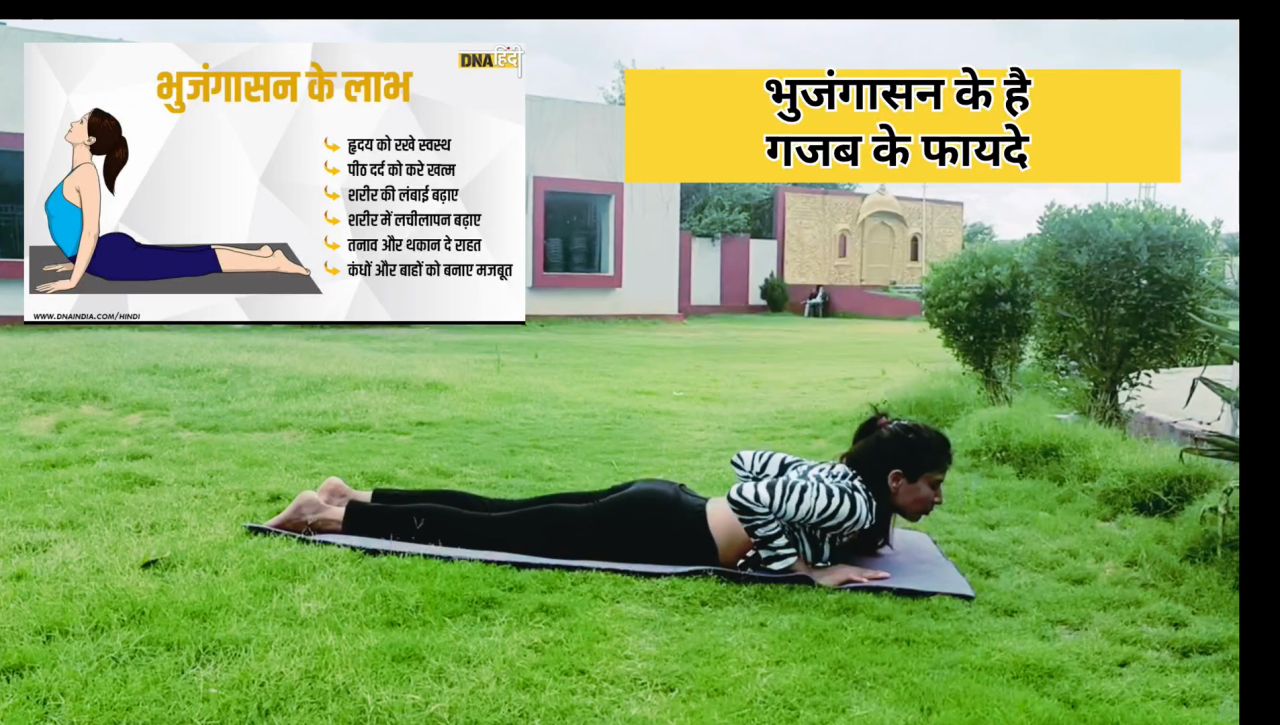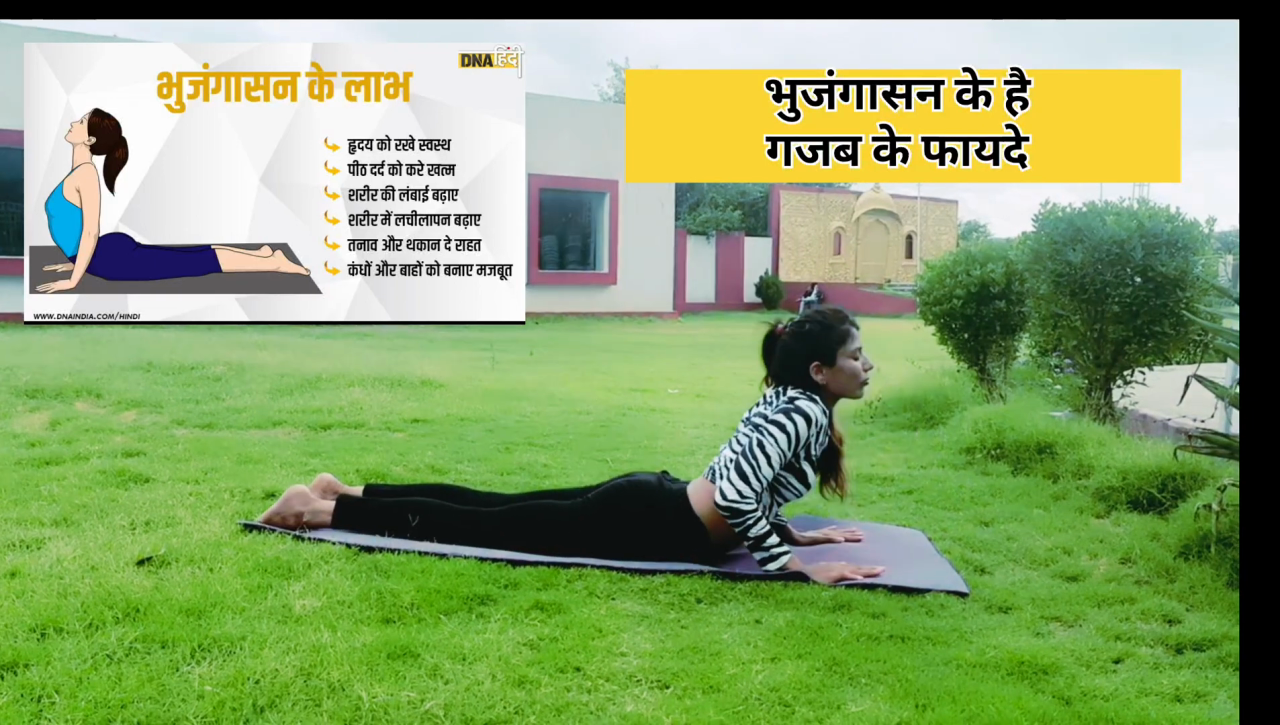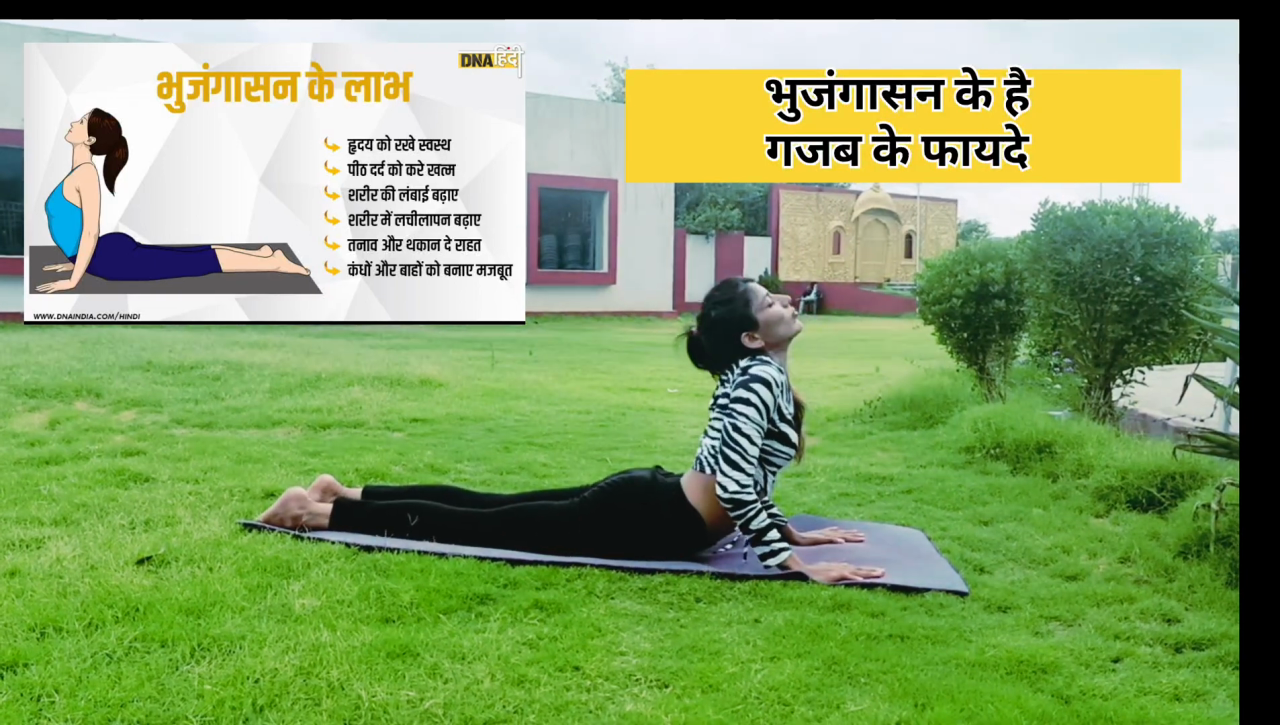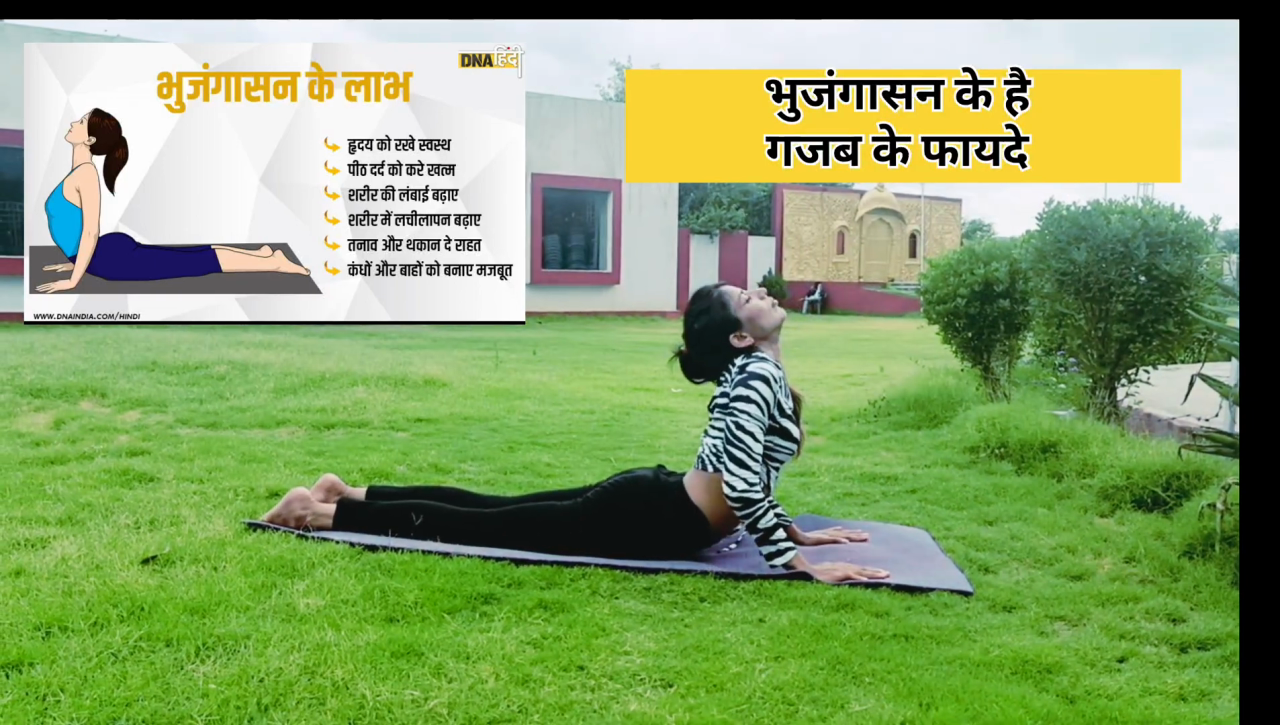
dt=0.5s
person 1, frame 1
left shoulder: (842, 478)
right shoulder: (856, 504)
left elbow: (748, 460)
right elbow: (749, 498)
right wrist: (802, 567)
left hip: (661, 510)
right hip: (659, 532)
left knee: (496, 518)
right knee: (486, 530)
left ankle: (349, 496)
right ankle: (330, 515)
person 1, frame 2
left shoulder: (792, 398)
right shoulder: (803, 412)
right elbow: (737, 499)
left wrist: (791, 530)
right wrist: (796, 565)
left hip: (649, 505)
right hip: (646, 525)
left knee: (490, 506)
right knee: (470, 525)
left ankle: (345, 492)
right ankle: (318, 510)
person 1, frame 3
left shoulder: (755, 374)
right shoulder: (761, 379)
left elbow: (743, 477)
right elbow: (735, 489)
left wrist: (790, 532)
right wrist: (796, 564)
left hip: (644, 500)
right hip: (645, 523)
left knee: (488, 509)
right knee: (474, 525)
left ankle: (343, 493)
right ankle: (317, 513)
person 1, frame 4
left shoulder: (753, 373)
right shoulder: (758, 376)
left elbow: (747, 472)
right elbow: (742, 484)
left wrist: (794, 531)
right wrist: (800, 563)
left hip: (649, 499)
right hip: (648, 520)
left knee: (494, 508)
right knee: (480, 525)
left ankle: (349, 492)
right ankle: (323, 512)
person 2, frame 1
left shoulder: (85, 173)
right shoulder: (78, 171)
left elbow: (90, 232)
left wrist: (73, 280)
right wrist: (75, 261)
left hip: (114, 258)
right hip: (109, 253)
left knee: (197, 261)
left ankle: (272, 262)
person 2, frame 2
left shoulder: (86, 173)
right shoulder: (79, 171)
left elbow: (91, 232)
left wrist: (74, 280)
right wrist: (76, 260)
left hip: (115, 258)
right hip: (110, 253)
left knee: (198, 261)
left ankle: (273, 263)
person 2, frame 3
left shoulder: (85, 173)
right shoulder: (79, 171)
left elbow: (91, 232)
left wrist: (74, 279)
right wrist: (76, 261)
left hip: (114, 258)
right hip: (109, 253)
left knee: (197, 262)
left ankle: (272, 263)
person 2, frame 4
left shoulder: (86, 173)
right shoulder: (79, 171)
left elbow: (91, 232)
left wrist: (74, 280)
right wrist: (75, 260)
left hip: (114, 258)
right hip: (110, 254)
left knee: (198, 261)
left ankle: (273, 263)
